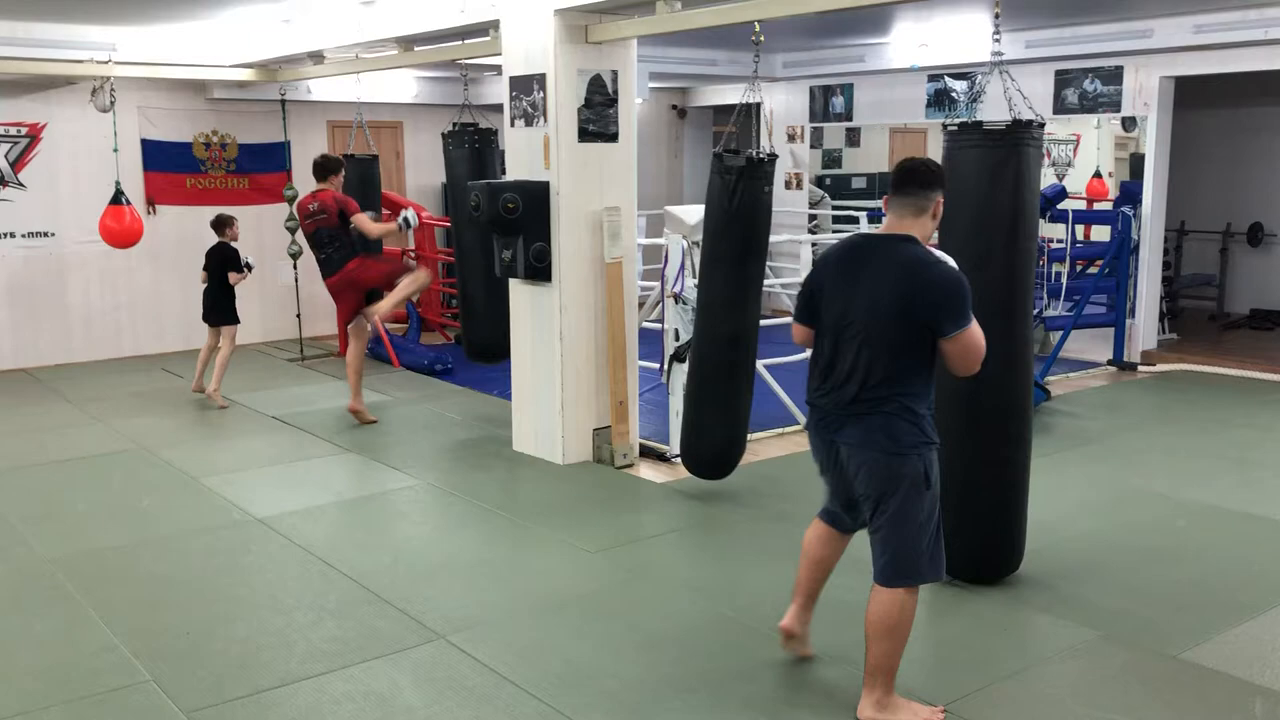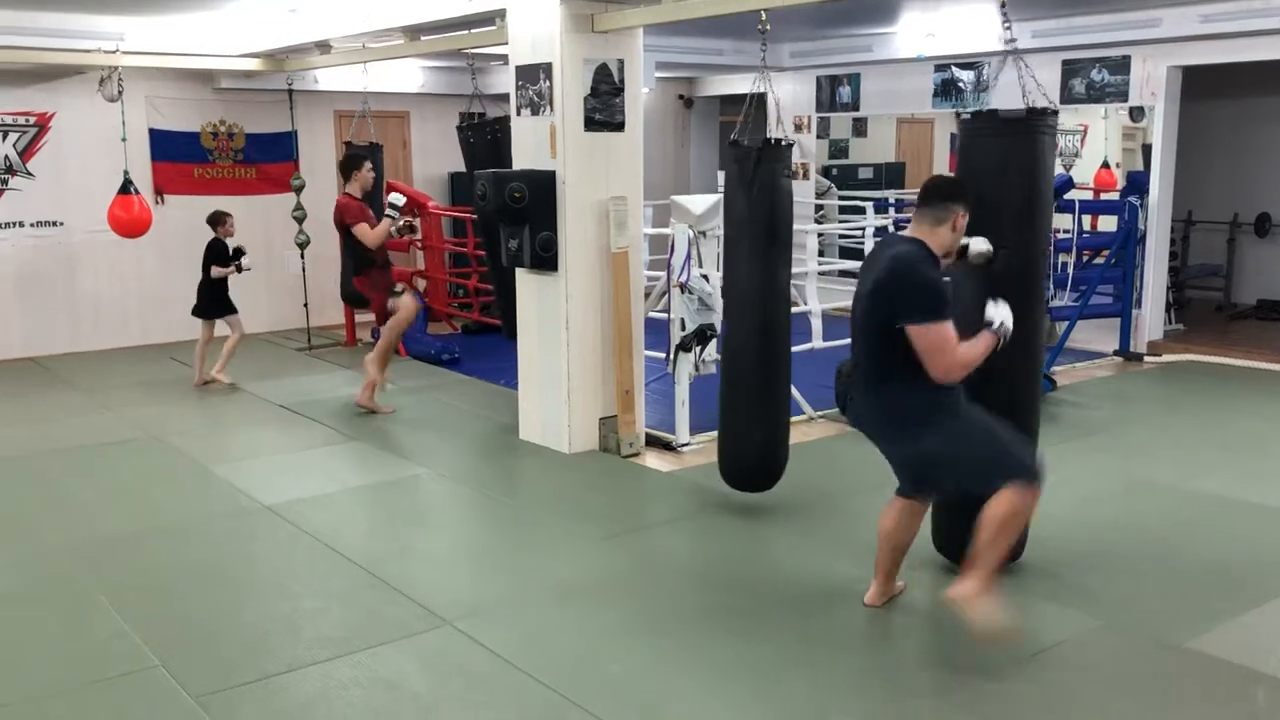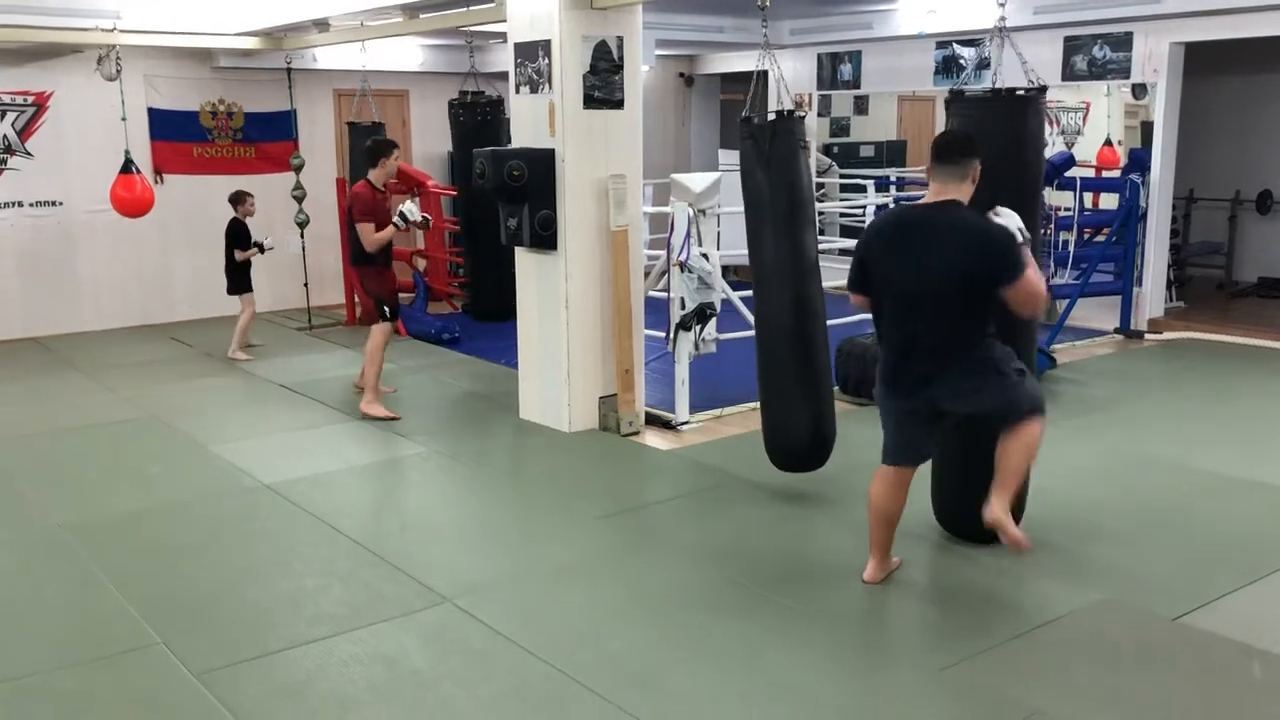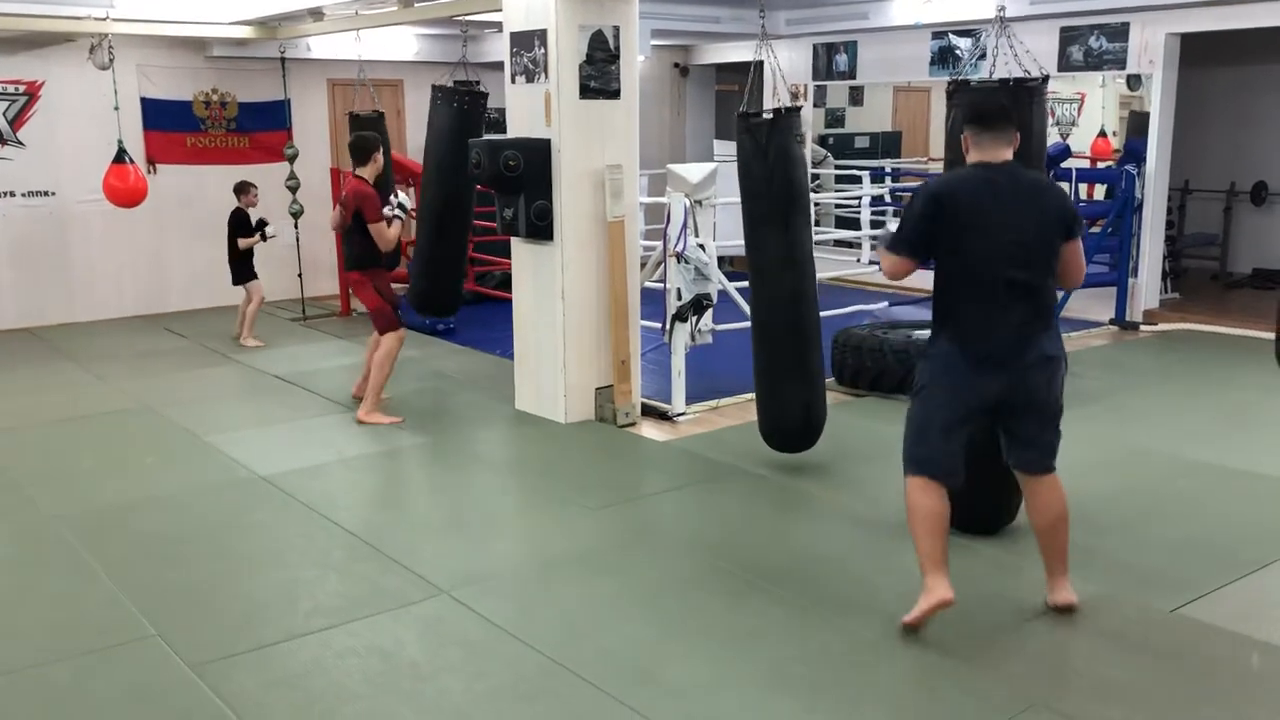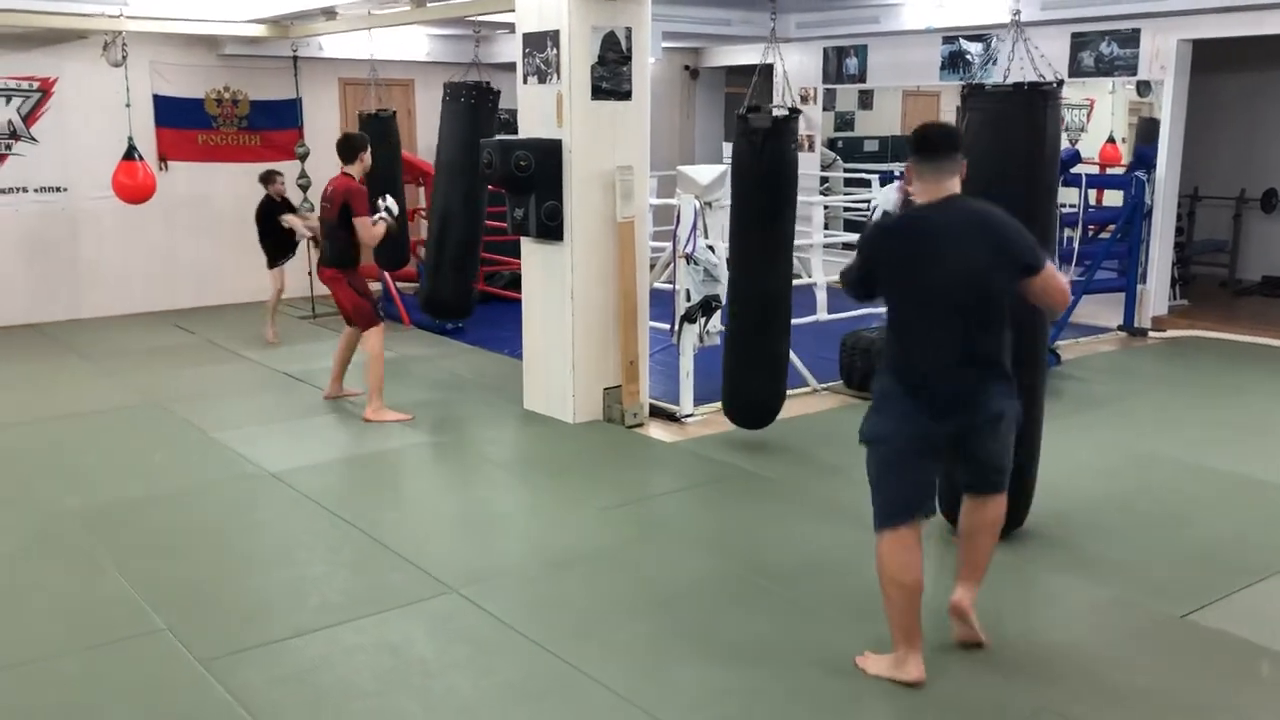
dt=0.5s
person 1, frame 1
left shoulder: (834, 259)
right shoulder: (938, 277)
left elbow: (801, 336)
right elbow: (968, 362)
left hip: (828, 425)
right hip: (894, 439)
left knee: (839, 514)
right knee: (900, 573)
left ankle: (798, 615)
person 1, frame 2
left shoulder: (889, 251)
right shoulder: (917, 278)
right elbow: (948, 368)
left wrist: (957, 256)
right wrist: (994, 332)
left hip: (875, 404)
right hip: (917, 408)
left knee: (915, 490)
right knee: (1021, 478)
left ankle: (882, 584)
right ankle: (974, 584)
person 1, frame 3
left shoulder: (881, 230)
right shoulder: (989, 237)
left elbow: (860, 300)
right elbow: (1035, 306)
right wrist: (1019, 247)
left hip: (902, 375)
right hip: (970, 375)
left knee: (896, 463)
right knee: (1028, 407)
left ankle: (877, 561)
right ankle: (999, 505)
person 1, frame 4
left shoulder: (940, 193)
right shoulder: (1052, 196)
left elbow: (893, 266)
right elbow: (1073, 277)
left wrist: (938, 246)
left hip: (961, 358)
right hip: (1036, 356)
left knee: (925, 470)
right knee: (1039, 470)
left ankle: (935, 584)
right ankle: (1059, 584)
person 1, frame 5
left shoulder: (885, 236)
right shoulder: (1004, 228)
left elbow: (857, 290)
right elbow: (1057, 299)
left hip: (907, 403)
right hip: (988, 399)
left knee: (897, 523)
right knee: (988, 488)
left ankle: (905, 655)
right ankle: (966, 591)
person 2, frame 1
left shoulder: (303, 205)
right shoulder: (340, 200)
right elbow: (372, 231)
right wrist: (402, 222)
left hip: (334, 279)
right hip: (355, 267)
left knee: (357, 337)
right knee: (420, 275)
left ankle: (356, 401)
right ankle: (381, 309)
person 2, frame 2
left shoulder: (359, 204)
right shoulder: (346, 206)
right elbow: (372, 242)
left wrist: (396, 230)
right wrist: (391, 212)
left hip: (379, 274)
right hip: (369, 277)
left knee: (391, 334)
right knee: (408, 308)
left ankle: (367, 395)
right ankle: (373, 361)
person 2, frame 3
left shoulder: (383, 190)
right shoulder: (361, 194)
right elbow: (370, 243)
left wrist: (410, 219)
right wrist: (399, 220)
left hip: (382, 267)
right hip: (366, 269)
left knee: (385, 324)
right knee: (382, 326)
left ankle: (365, 378)
right ankle: (369, 400)
person 2, frame 4
left shoulder: (350, 187)
right shoulder: (367, 194)
left elbow: (335, 223)
right elbow: (387, 244)
right wrist: (399, 213)
left hip: (358, 267)
right hip: (366, 272)
left knee: (385, 328)
right knee: (395, 333)
left ankle: (363, 386)
right ankle: (369, 409)
person 2, frame 5
left shoulder: (335, 185)
right shoulder: (354, 190)
right elbow: (368, 240)
left wrist: (375, 218)
right wrist: (384, 218)
left hip: (338, 267)
right hip: (340, 272)
left knee: (358, 327)
right knee: (374, 330)
left ankle: (335, 386)
right ankle: (376, 407)
person 3, frame 1
left shoulder: (211, 251)
right shoulder: (231, 252)
left elbow: (204, 278)
right elbow: (234, 280)
right wrist: (247, 268)
left hip: (210, 300)
right hip: (224, 302)
left knee: (211, 342)
right knee: (228, 345)
left ankle: (198, 382)
right ankle: (214, 388)
person 3, frame 2
left shoulder: (212, 245)
right shoulder: (221, 247)
right elbow: (215, 273)
left wrist: (235, 256)
right wrist: (238, 267)
left hip: (205, 294)
right hip: (217, 295)
left knee: (206, 336)
right knee: (238, 332)
left ankle: (200, 376)
right ankle: (218, 370)
person 3, frame 3
left shoulder: (239, 224)
right shoulder: (236, 227)
right elbow: (238, 256)
left wrist: (255, 245)
right wrist: (260, 248)
left hip: (240, 272)
right hip: (237, 273)
left knee: (248, 306)
right knee: (249, 309)
left ankle: (242, 339)
right ankle: (234, 350)
person 3, frame 4
left shoulder: (240, 215)
right shoulder: (240, 217)
right elbow: (242, 244)
left wrist: (256, 229)
right wrist: (262, 236)
left hip: (242, 263)
right hip: (241, 264)
left knee: (250, 296)
right knee: (258, 297)
left ankle: (239, 331)
right ankle: (246, 337)
person 3, frame 5
left shoulder: (282, 200)
right shoulder: (267, 205)
left elbow: (298, 215)
right elbow: (288, 221)
left wrist: (314, 224)
right wrist: (310, 236)
left hip: (289, 239)
right hip: (275, 248)
right knee: (278, 288)
right ankle: (270, 326)
